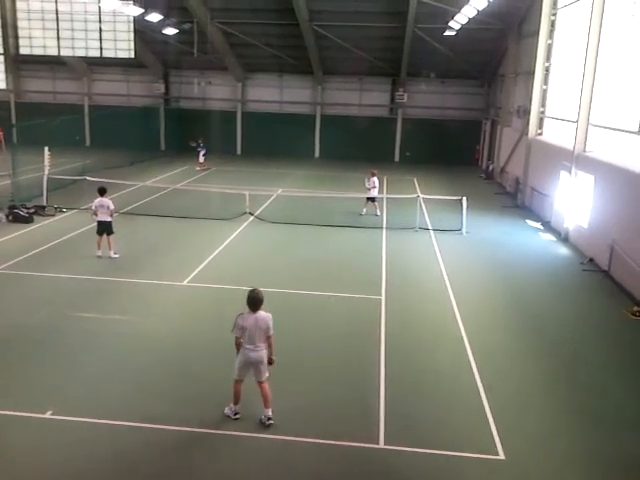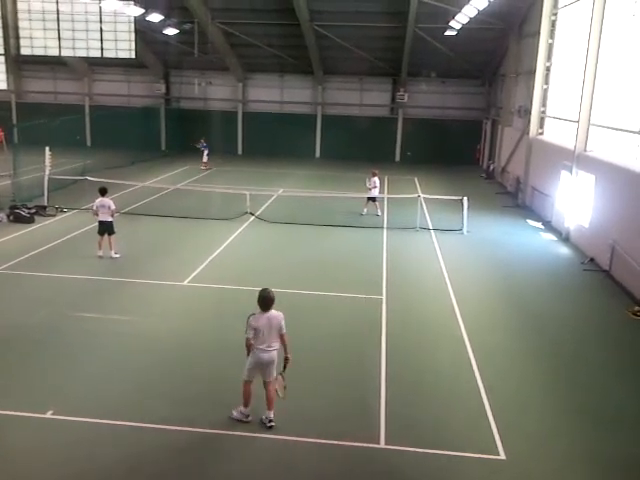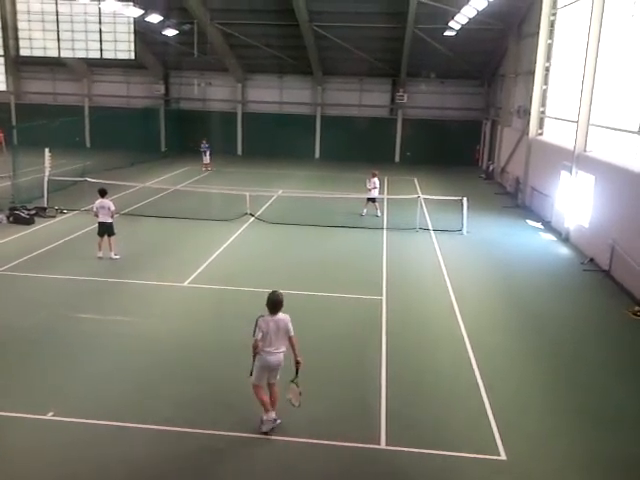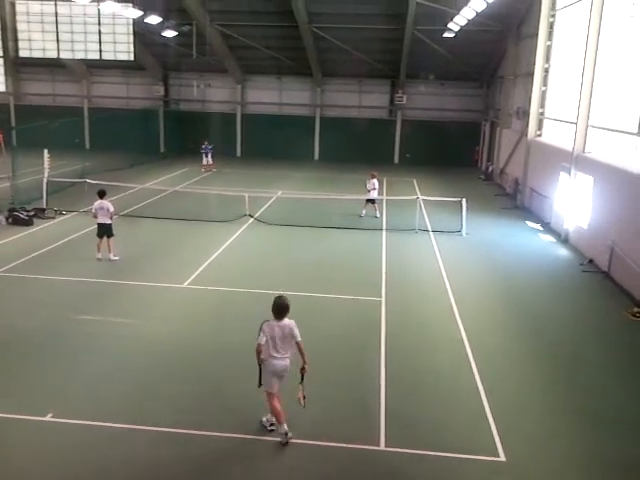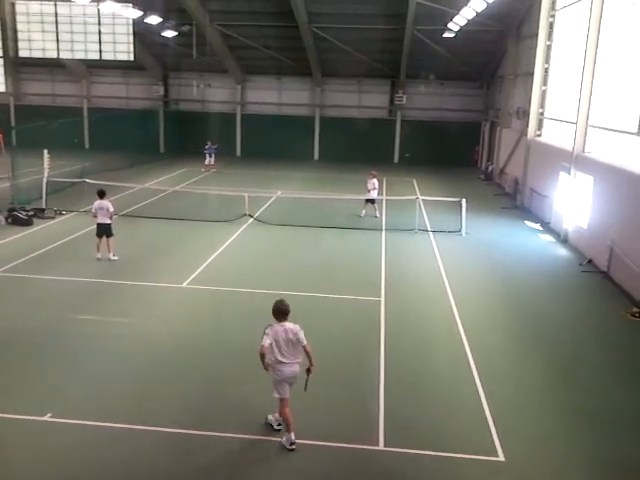
dt=0.2s
person 1, frame 1
left shoulder: (242, 319)
right shoulder: (267, 317)
left elbow: (238, 341)
right elbow: (269, 340)
left wrist: (239, 353)
right wrist: (271, 355)
left hip: (245, 354)
right hip: (261, 354)
left knee: (238, 381)
right knee: (263, 383)
left ankle: (234, 410)
right ankle: (268, 415)
person 1, frame 2
left shoulder: (253, 319)
right shoulder: (279, 316)
left elbow: (248, 342)
right elbow: (283, 337)
left wrist: (249, 354)
right wrist: (287, 353)
left hip: (257, 355)
right hip: (272, 355)
left knee: (247, 382)
right knee: (269, 384)
left ankle: (244, 412)
right ankle: (269, 417)
person 1, frame 3
left shoulder: (262, 321)
right shoulder: (286, 319)
left elbow: (256, 344)
right elbow: (292, 339)
left wrist: (255, 353)
right wrist: (297, 356)
left hip: (264, 357)
right hip: (279, 357)
left knee: (257, 387)
right knee: (273, 386)
left ankle: (271, 416)
right ankle: (270, 417)
person 1, frame 4
left shoulder: (267, 326)
right shoulder: (291, 324)
left elbow: (259, 348)
right elbow: (299, 346)
left wrist: (259, 359)
right wrist: (304, 362)
left hip: (270, 364)
right hip: (285, 363)
left knee: (272, 397)
right knee: (275, 393)
left ankle: (284, 429)
right ankle: (271, 420)
person 1, frame 5
left shoulder: (270, 330)
right shoulder: (296, 328)
left elbow: (262, 351)
right elbow: (307, 350)
left wrist: (264, 363)
right wrist: (311, 364)
left hip: (279, 370)
right hip: (295, 368)
left knee: (284, 403)
right knee: (286, 398)
left ankle: (290, 439)
right ankle: (278, 419)
